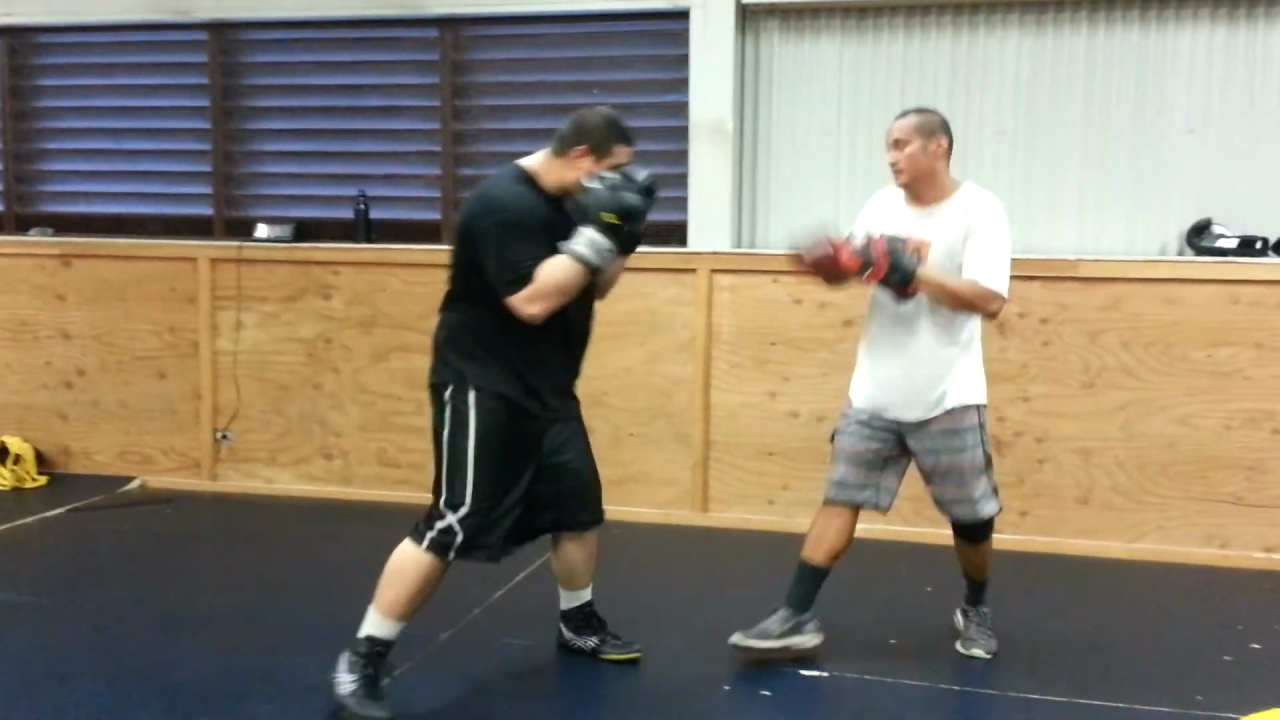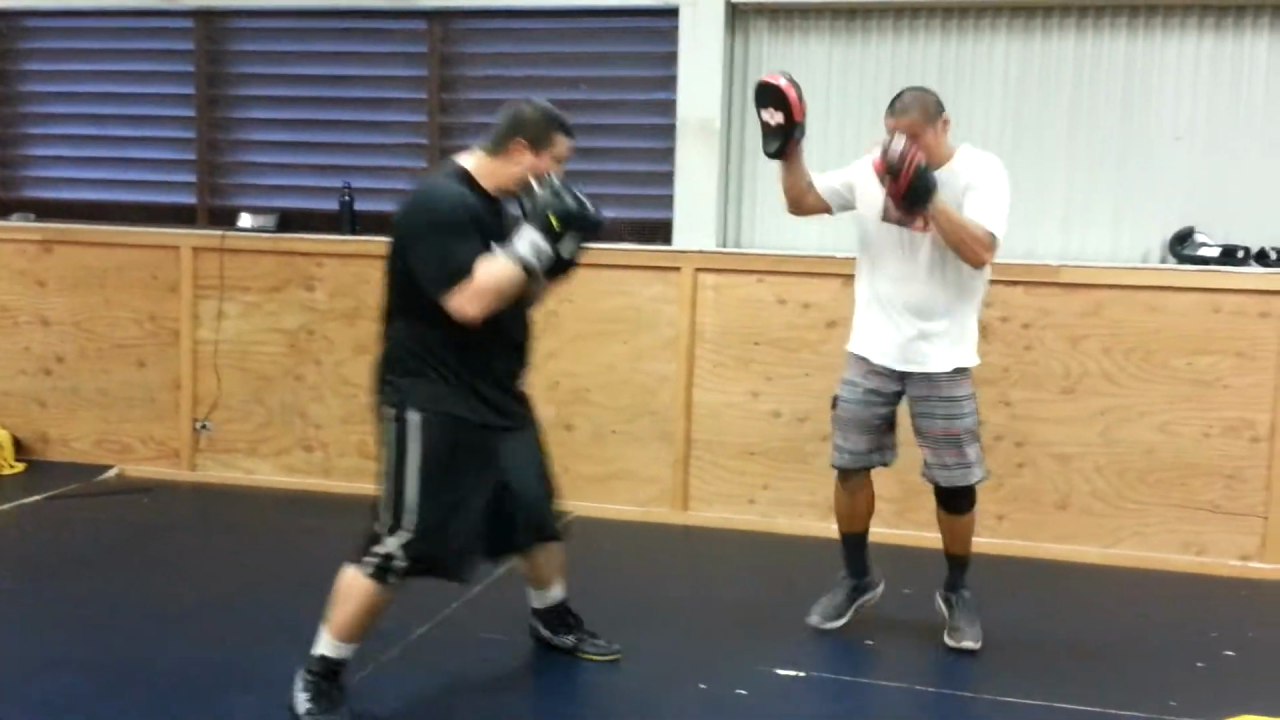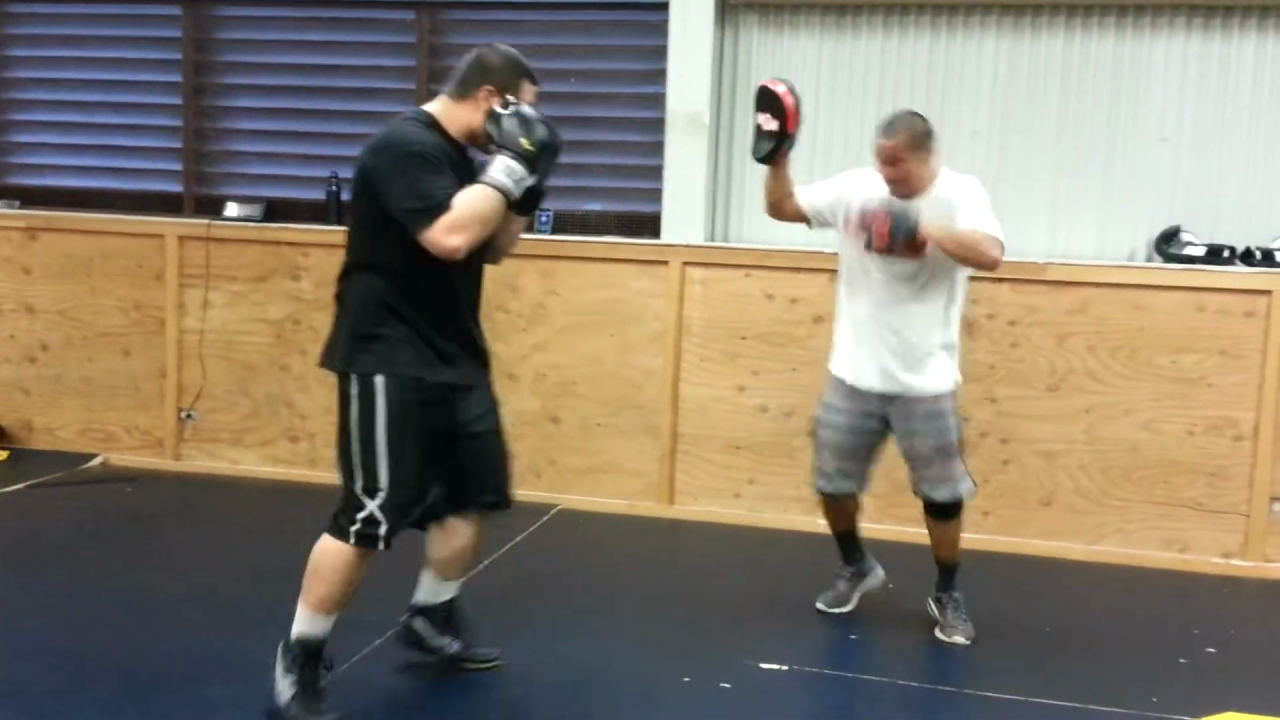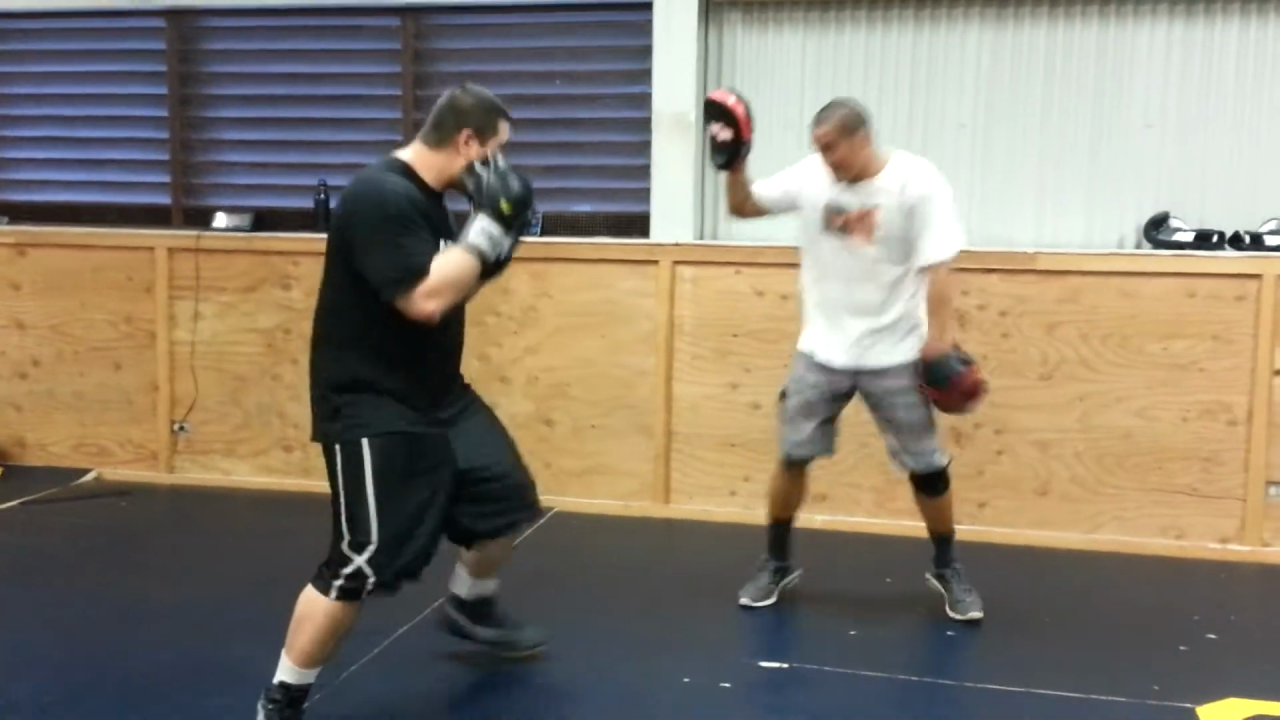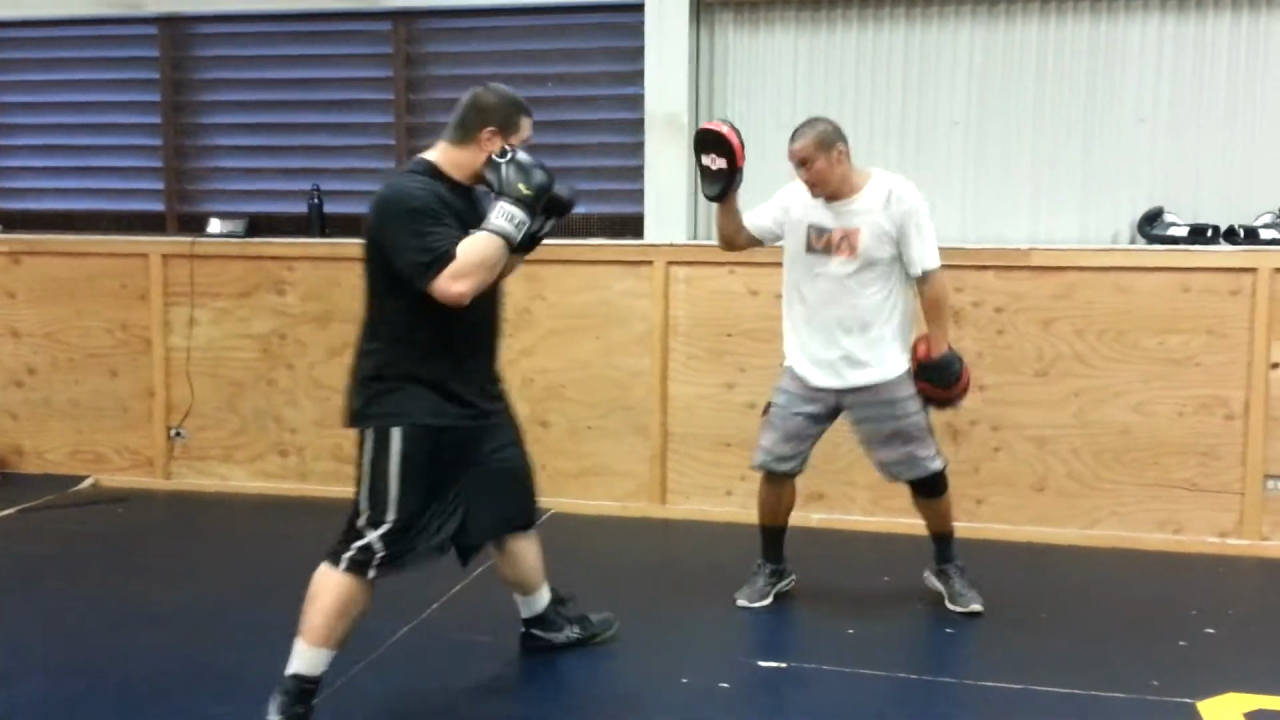
dt=0.2s
person 1, frame 1
left shoulder: (561, 203)
right shoulder: (506, 203)
left elbow: (596, 284)
right elbow: (532, 301)
left wrist: (621, 225)
right wrist: (600, 235)
left hip: (543, 387)
right hip: (482, 388)
left knee: (578, 508)
right knee: (452, 526)
left ankle: (579, 623)
right ankle: (362, 659)
person 1, frame 2
left shoulder: (495, 205)
right shoulder: (440, 204)
left elbow: (520, 296)
right elbow: (470, 301)
left wrist: (561, 249)
right wrist: (538, 234)
left hip: (494, 399)
right hip: (430, 403)
left knee: (537, 517)
right knee: (402, 547)
left ankle: (553, 620)
person 1, frame 3
left shoulder: (458, 153)
right shoulder: (402, 147)
left elbow: (494, 247)
right elbow: (451, 237)
left wrist: (525, 187)
right wrist: (511, 165)
left hip: (454, 354)
right hip: (388, 360)
left knee: (472, 493)
right knee: (369, 516)
left ankle: (430, 618)
right ankle: (300, 656)
person 1, frame 4
left shoulder: (425, 197)
right shoulder: (379, 198)
left elbow: (453, 285)
right elbow: (427, 298)
left wrist: (496, 237)
right wrist: (491, 223)
left hip: (439, 396)
right hip: (372, 409)
left knee: (504, 499)
right knee: (361, 567)
left ankle: (471, 607)
person 1, frame 5
left shoulder: (462, 191)
right shoulder: (408, 198)
left elbow: (483, 268)
right elbow: (456, 283)
left wrist: (532, 222)
right wrist: (513, 208)
left hip: (472, 392)
right hip: (408, 403)
left knee: (511, 511)
right knee: (371, 546)
left ankle: (543, 621)
person 2, frame 1
left shoulder: (979, 211)
right shoulder: (880, 206)
left elbow: (990, 301)
right elbow: (856, 270)
left wrist: (917, 275)
right wrist: (835, 267)
left hip: (946, 397)
right hip: (877, 392)
left knee: (973, 515)
right knee: (842, 497)
left ankle: (976, 611)
right ankle: (797, 616)
person 2, frame 2
left shoulder: (981, 171)
right shoulder: (876, 167)
left elbow: (979, 251)
right elbow: (802, 201)
left wrist: (927, 195)
right wrist: (789, 153)
left hip: (942, 357)
right hip: (872, 350)
left knee: (955, 482)
right knee: (850, 464)
left ankle: (957, 594)
right ankle: (858, 579)
person 2, frame 3
left shoulder: (961, 194)
right shoulder: (855, 187)
left elbow: (990, 255)
right elbow: (782, 208)
left wrist: (916, 231)
right wrist: (777, 156)
left hip: (924, 379)
right hip: (855, 372)
left knee: (943, 494)
right knee: (833, 484)
left ankle: (947, 595)
right ankle: (856, 567)
person 2, frame 4
left shoulder: (917, 181)
right shoulder: (812, 174)
left elbow: (938, 267)
right elbow: (742, 206)
left wrist: (942, 340)
right wrist: (734, 161)
left hip: (894, 356)
right hip: (822, 349)
left knee: (927, 466)
right knee: (792, 455)
left ankle: (947, 570)
right ankle: (776, 564)
person 2, frame 5
left shoulder: (897, 196)
right shoulder: (794, 200)
left elbow: (929, 275)
right elbow: (734, 239)
left wrist: (939, 343)
right wrist: (723, 193)
left hip: (880, 371)
right hip: (808, 369)
left knee: (925, 471)
right knee: (774, 465)
left ankle: (947, 567)
right ankle: (772, 568)
